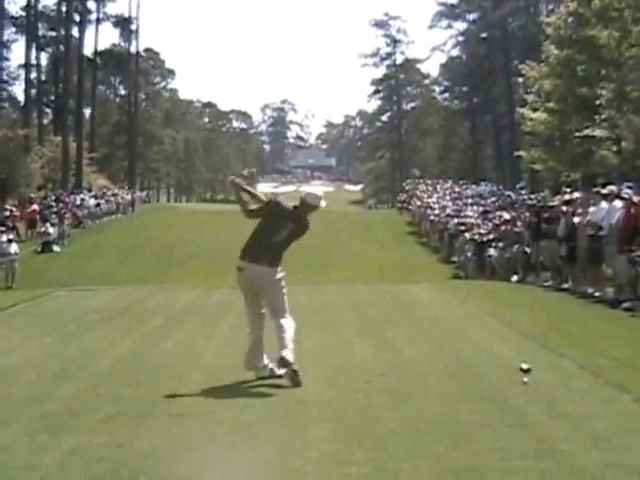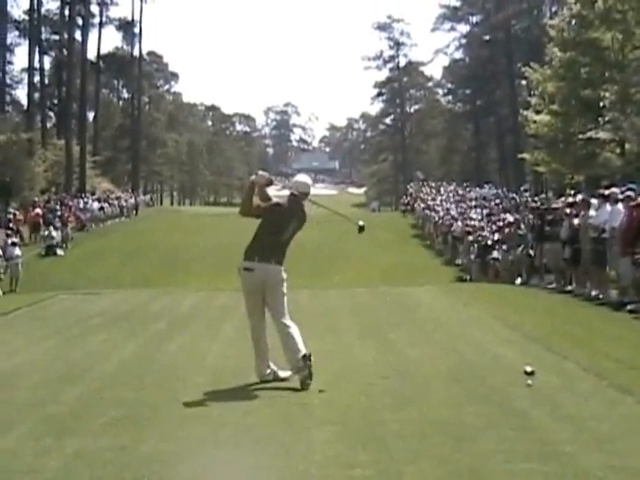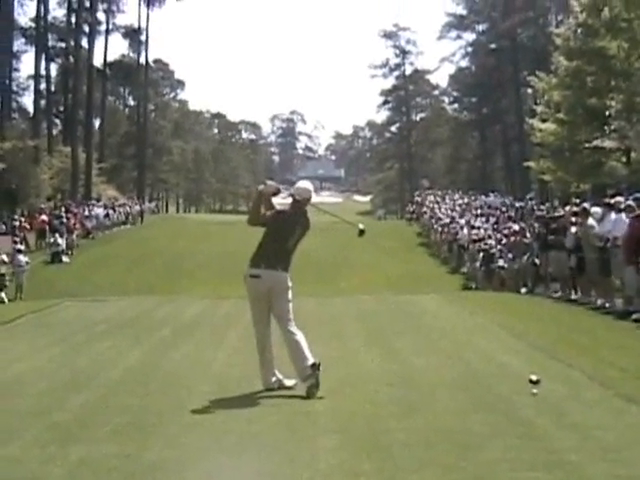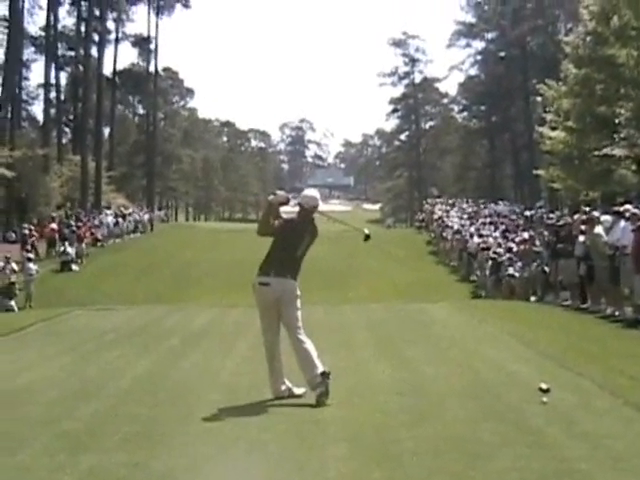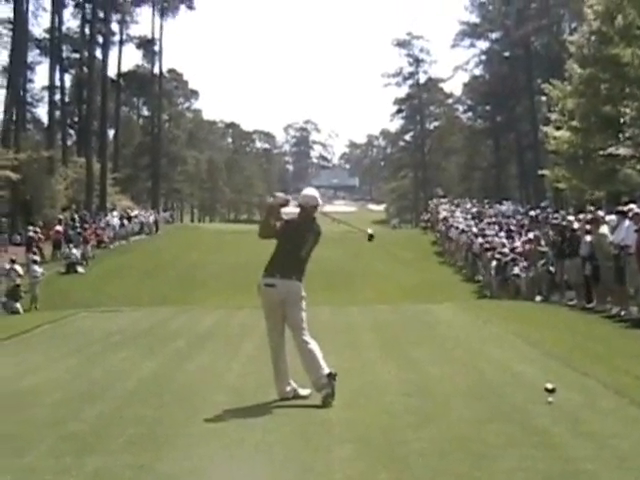
dt=0.4s
person 1, frame 1
left shoulder: (278, 207)
right shoulder: (303, 226)
left elbow: (249, 211)
left wrist: (240, 188)
right wrist: (246, 189)
left hip: (245, 267)
right hip: (268, 272)
left knee: (256, 318)
right knee: (282, 318)
left ankle: (260, 365)
right ankle: (286, 357)
person 1, frame 2
left shoulder: (278, 208)
right shoulder: (301, 216)
left elbow: (245, 211)
left wrist: (253, 184)
right wrist: (261, 187)
left hip: (252, 267)
right hip: (274, 270)
left knee: (257, 322)
right knee: (282, 319)
left ankle: (265, 370)
right ankle: (301, 359)
person 1, frame 3
left shoulder: (283, 215)
right shoulder: (304, 222)
left elbow: (253, 220)
left wrist: (262, 193)
right wrist: (266, 197)
left hip: (257, 274)
right hip: (280, 277)
left knee: (262, 329)
right knee: (288, 326)
left ankle: (270, 378)
right ankle: (309, 368)
person 1, frame 4
left shoulder: (291, 223)
right shoulder: (312, 230)
left elbow: (262, 230)
left wrist: (272, 204)
right wrist: (275, 208)
left hip: (266, 282)
right hip: (288, 285)
left knee: (271, 338)
right knee: (297, 334)
left ankle: (280, 387)
right ankle: (318, 377)
person 1, frame 5
left shoulder: (292, 224)
right shoulder: (316, 230)
left elbow: (264, 233)
left wrist: (272, 206)
right wrist: (276, 210)
left hip: (272, 284)
right hip: (294, 286)
left knee: (276, 339)
right knee: (302, 336)
left ankle: (285, 388)
right ankle: (324, 379)
